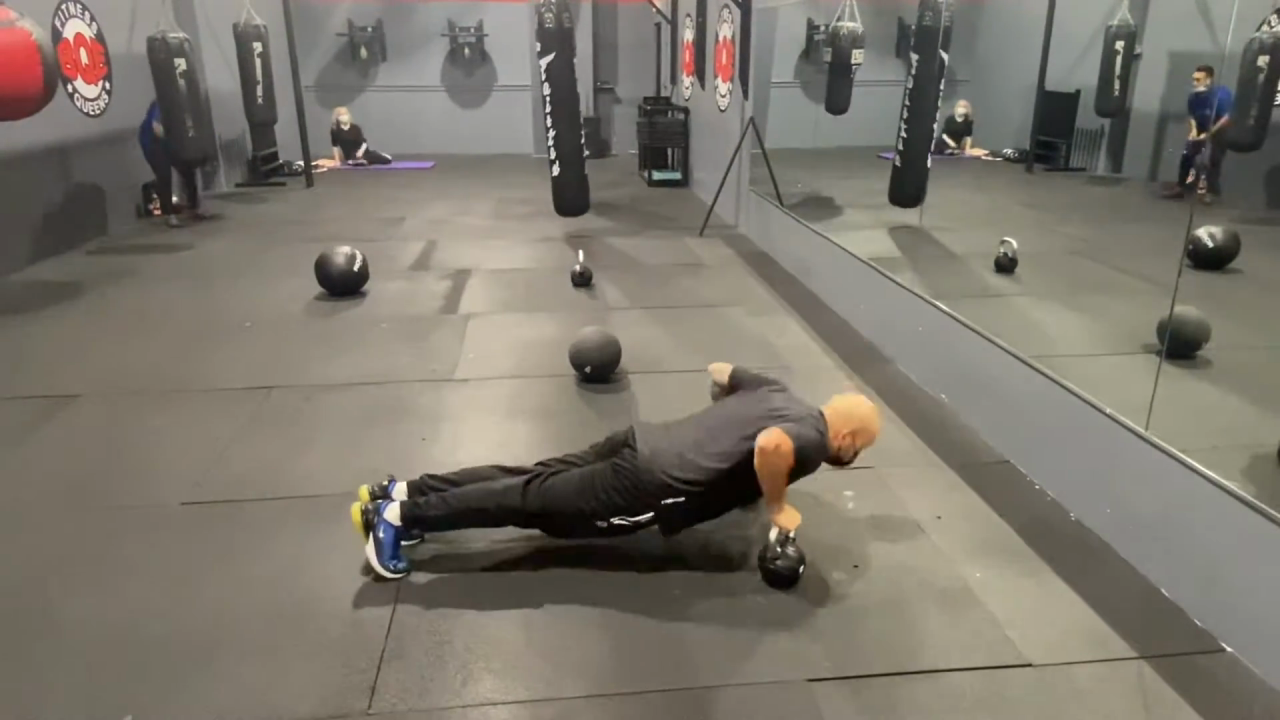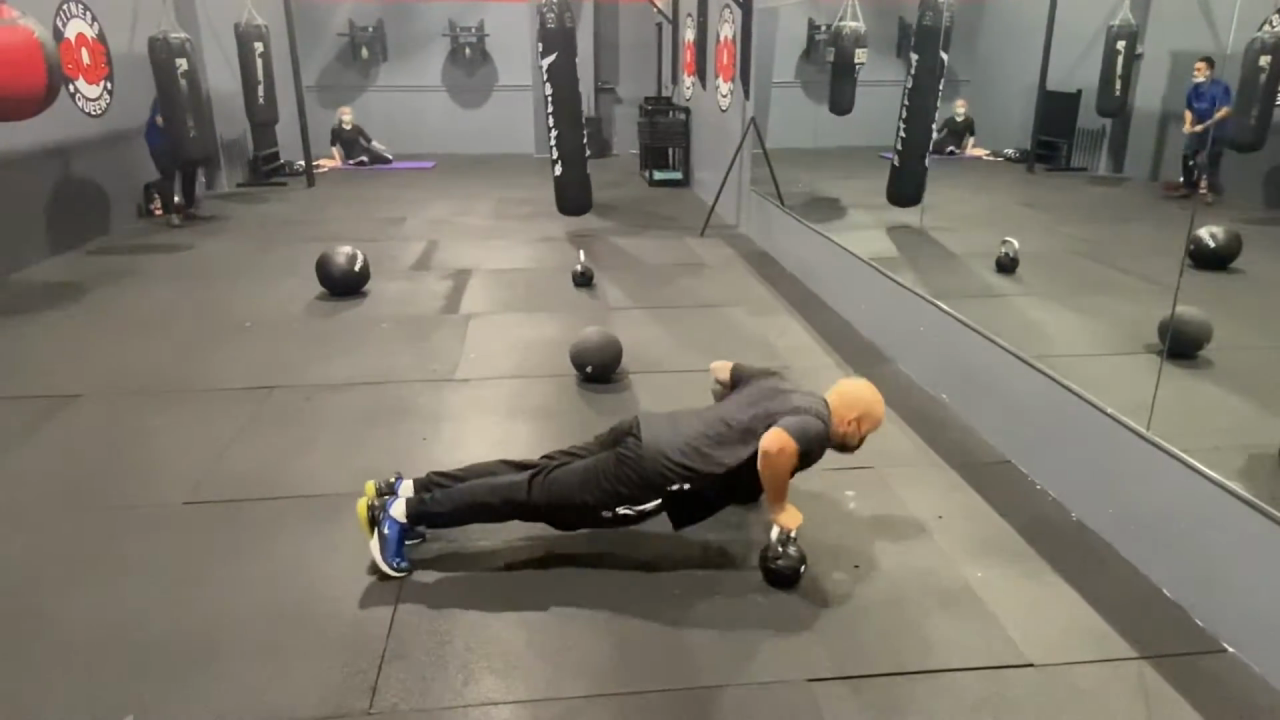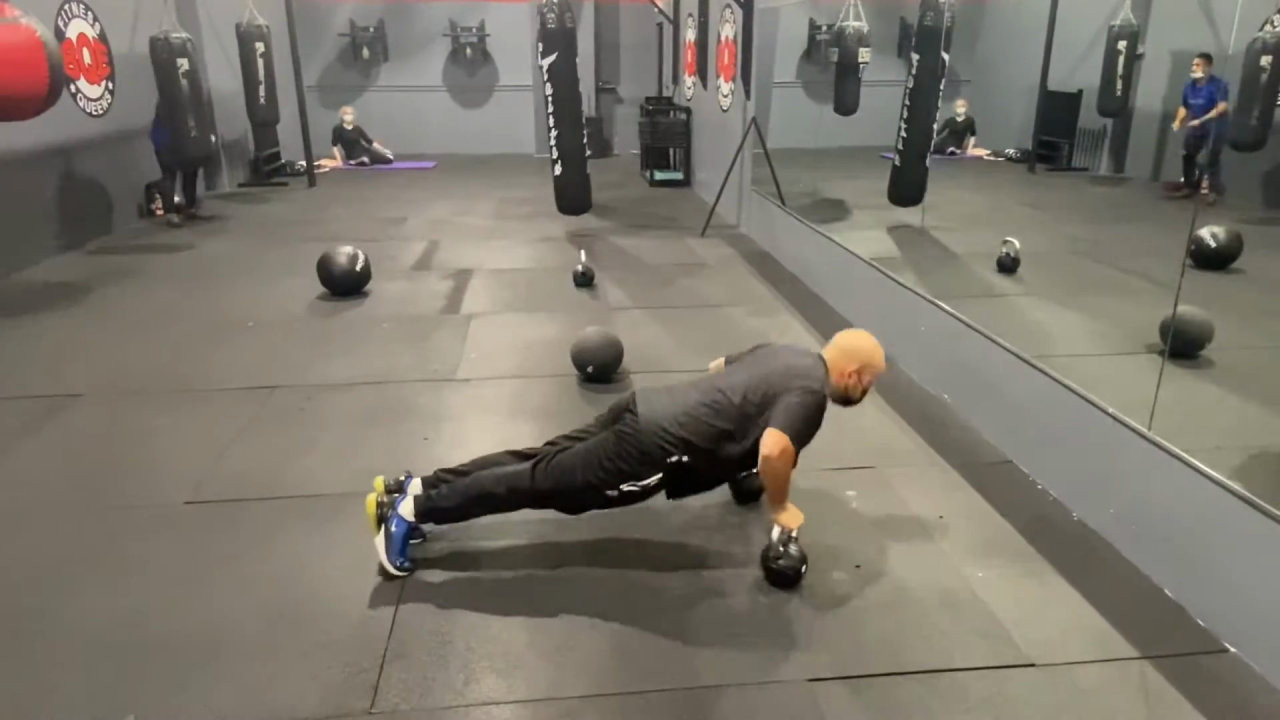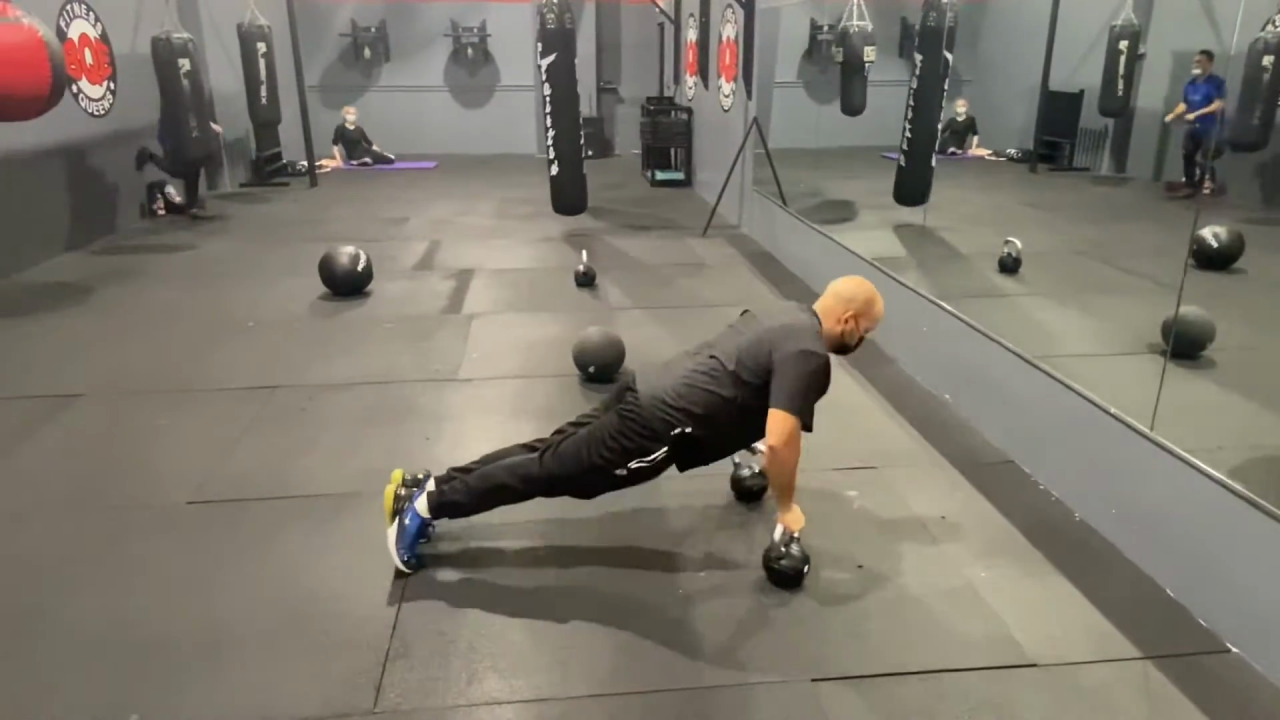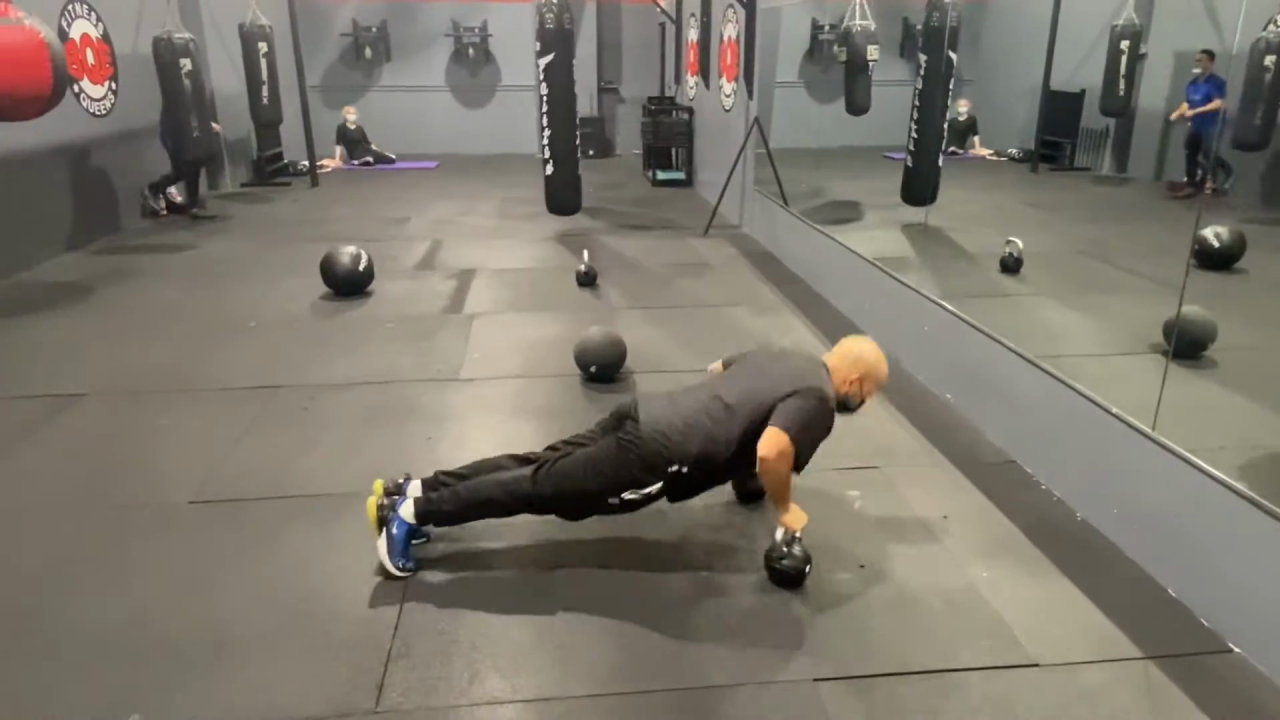
dt=0.2s
person 1, frame 1
left shoulder: (781, 396)
right shoulder: (811, 438)
left elbow: (720, 370)
right elbow: (772, 447)
right wrist: (778, 508)
left hip: (640, 443)
right hip: (647, 487)
left knee: (531, 483)
right knee: (534, 502)
left ankle: (400, 492)
right ankle: (401, 513)
person 1, frame 2
left shoulder: (788, 391)
right shoulder: (813, 429)
left elbow: (722, 369)
right elbow: (775, 446)
right wrist: (778, 507)
left hip: (644, 435)
right hip: (652, 475)
left knee: (535, 477)
right knee: (538, 496)
left ankle: (405, 491)
right ankle: (407, 509)
person 1, frame 3
left shoulder: (789, 356)
right shoulder: (811, 393)
right elbow: (773, 450)
right wrist: (780, 508)
left hip: (645, 410)
right hip: (652, 450)
left knee: (536, 467)
right knee: (540, 484)
left ankle: (412, 487)
right ankle: (413, 509)
person 1, frame 4
left shoulder: (787, 316)
right shoulder: (809, 355)
right elbow: (780, 440)
left wrist: (750, 443)
right wrist: (785, 507)
left hip: (647, 392)
right hip: (657, 426)
left knee: (543, 457)
right knee: (548, 473)
left ankle: (425, 486)
right ankle: (427, 505)
person 1, frame 5
left shoulder: (789, 360)
right shoulder: (816, 400)
right elbow: (772, 452)
right wrist: (785, 509)
left hip: (646, 416)
right hip: (655, 457)
left knee: (535, 469)
right knee: (541, 489)
left ankle: (414, 491)
right ankle: (413, 512)
